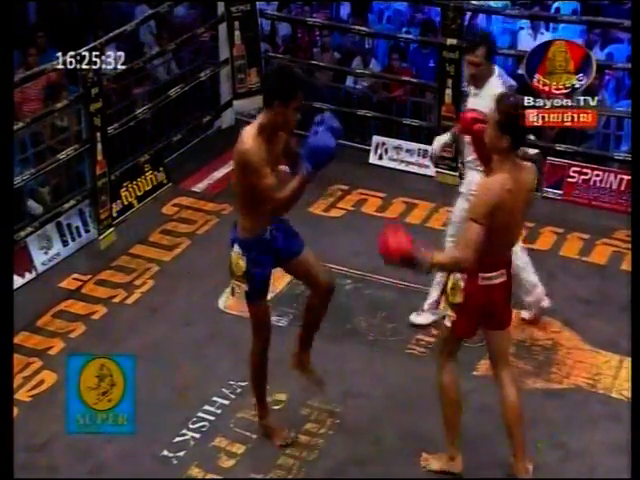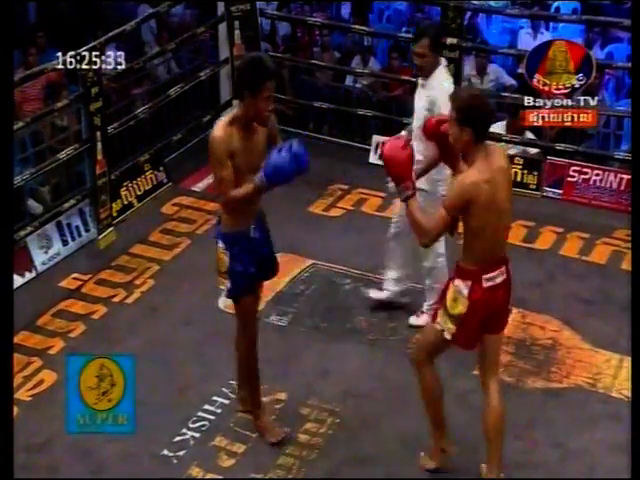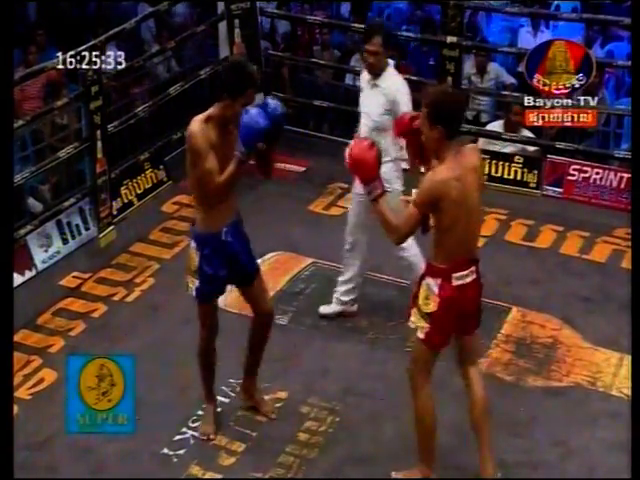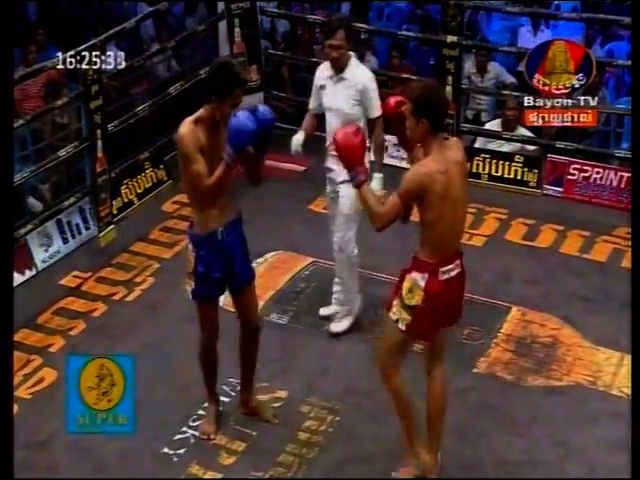
dt=0.4s
person 1, frame 1
left shoulder: (490, 189)
right shoulder: (528, 173)
left elbow: (465, 258)
left wrist: (417, 255)
right wrist: (480, 147)
left hip: (471, 281)
right hip: (501, 279)
left knee: (447, 360)
right knee: (503, 370)
person 1, frame 2
left shoulder: (468, 185)
right shoulder: (500, 158)
left elbow: (427, 235)
left wrist: (404, 187)
right wrist: (446, 151)
left hip: (471, 287)
right hip: (500, 279)
left knee: (420, 354)
right knee: (490, 379)
left ankle: (440, 445)
person 1, frame 3
left shoulder: (437, 181)
right shoulder: (473, 156)
left elbow: (397, 232)
left wrist: (372, 186)
right wrist: (419, 146)
left hip: (442, 285)
right hip: (470, 277)
left knee: (419, 378)
right knee: (470, 368)
person 1, frame 4
left shoulder: (422, 174)
right shoulder: (456, 149)
left elbow: (379, 220)
left wrist: (357, 173)
right wrist: (402, 135)
left hip: (427, 279)
right hip: (454, 272)
left knee: (388, 361)
right knee: (435, 364)
person 2, frame 1
left shoulder: (280, 133)
right shoulder: (251, 147)
left elbow: (297, 167)
right elbow: (280, 200)
left wrist: (315, 150)
right wrist: (311, 167)
left hip: (275, 227)
right hip: (251, 241)
left knee: (324, 283)
right knee: (262, 331)
left ankle: (302, 353)
right ankle: (263, 415)
person 2, frame 2
left shoulder: (266, 124)
right shoulder: (222, 136)
left elbow: (275, 160)
right elbow: (229, 200)
left wrist: (289, 159)
right wrist: (263, 180)
left hip: (258, 226)
right hip: (234, 237)
left knee: (254, 319)
right knee: (248, 327)
left ankle: (245, 391)
right ankle: (257, 411)
person 2, frame 3
left shoulder: (239, 123)
right shoulder: (199, 131)
left elbow: (266, 170)
right elbow: (216, 189)
left wrist: (267, 138)
right wrist: (242, 152)
left hip: (235, 230)
right hip: (208, 239)
left knee: (264, 312)
right knee: (209, 330)
left ankle: (250, 387)
right ankle: (210, 403)
person 2, frame 4
left shoulder: (231, 127)
right shoulder: (188, 134)
left elbow: (255, 178)
right elbow: (205, 192)
left wrist: (258, 145)
right wrist: (230, 156)
left hip: (233, 229)
right hip: (206, 239)
left knee: (252, 323)
right knee: (209, 331)
left ankle: (247, 396)
right ankle: (212, 403)
person 3, frame 1
left shoulder: (495, 97)
right shoulder: (475, 86)
right wrist: (448, 136)
left hip: (482, 181)
right hip: (475, 175)
left knee: (454, 244)
left ankle: (433, 307)
right ankle: (535, 298)
person 3, frame 2
left shoulder: (442, 88)
right shoulder: (424, 78)
left wrist: (412, 177)
right wrist: (405, 136)
left hip: (432, 175)
right hip: (414, 167)
left knee: (430, 243)
right knee: (398, 229)
left ankle: (433, 307)
right ankle: (393, 286)
person 3, frame 3
left shoulder: (396, 87)
right shoulder: (364, 78)
left hip: (386, 172)
left knee: (400, 240)
right knee: (353, 237)
right ankle: (345, 299)
person 3, frame 4
left shoulder: (363, 78)
right shoulder: (321, 73)
left elbow: (377, 127)
left wrist: (377, 173)
right wrist: (301, 134)
right hip: (331, 163)
left knee: (343, 239)
right knee: (338, 237)
left ankle: (350, 307)
right ankle: (342, 300)
